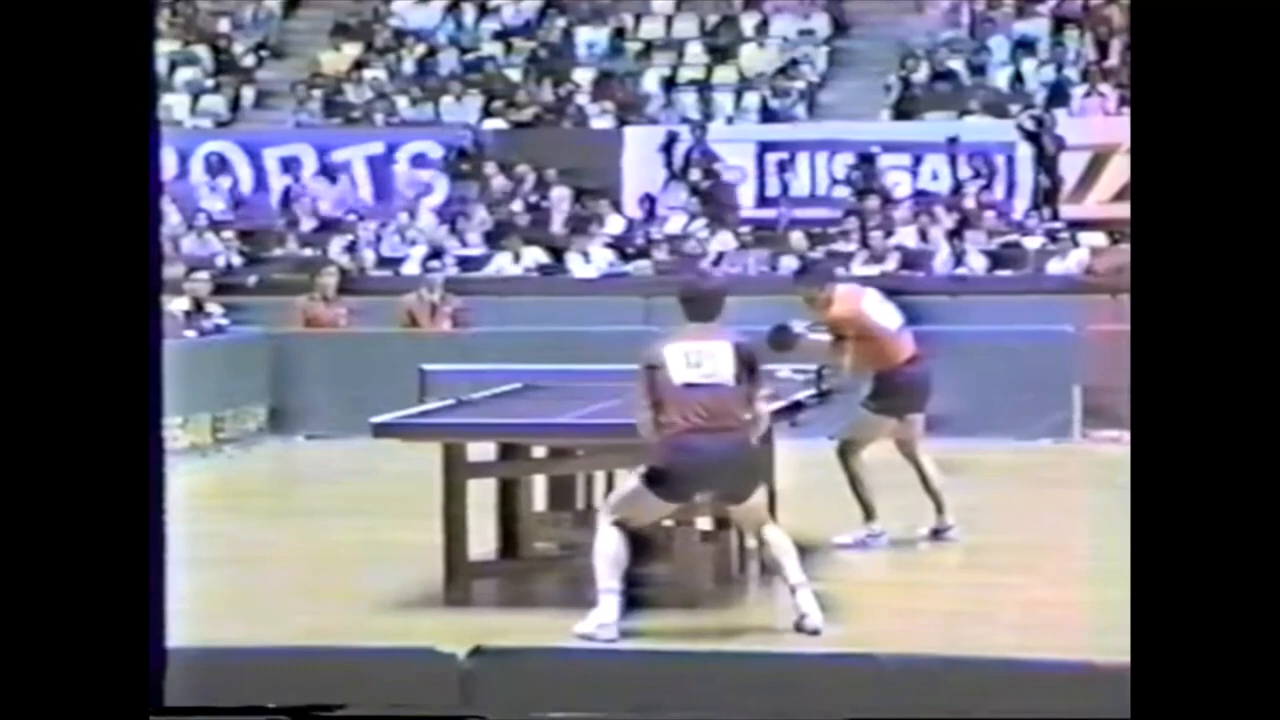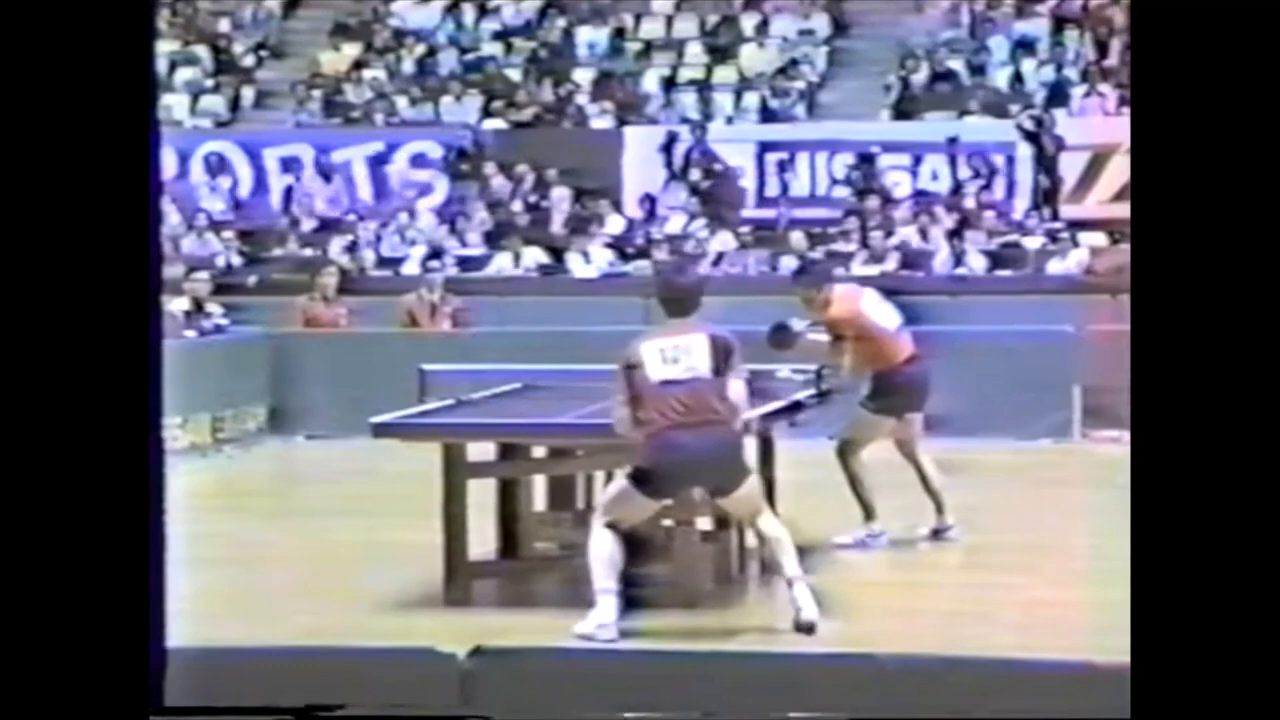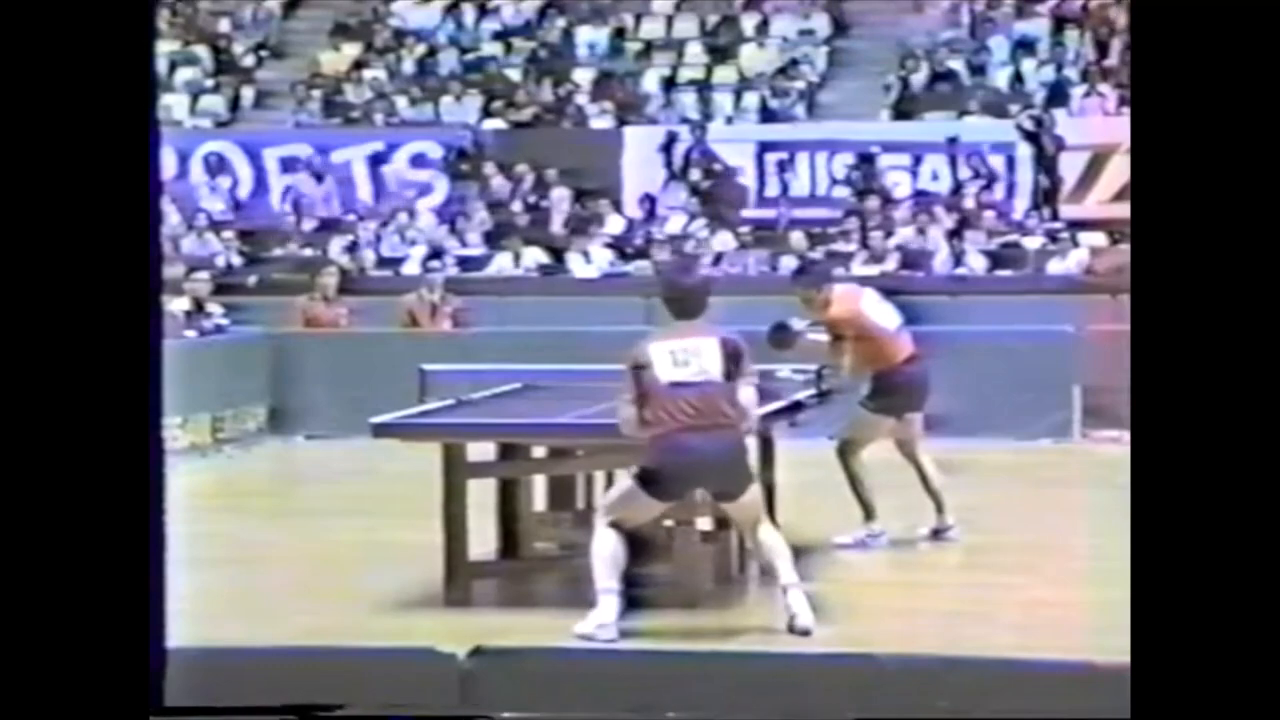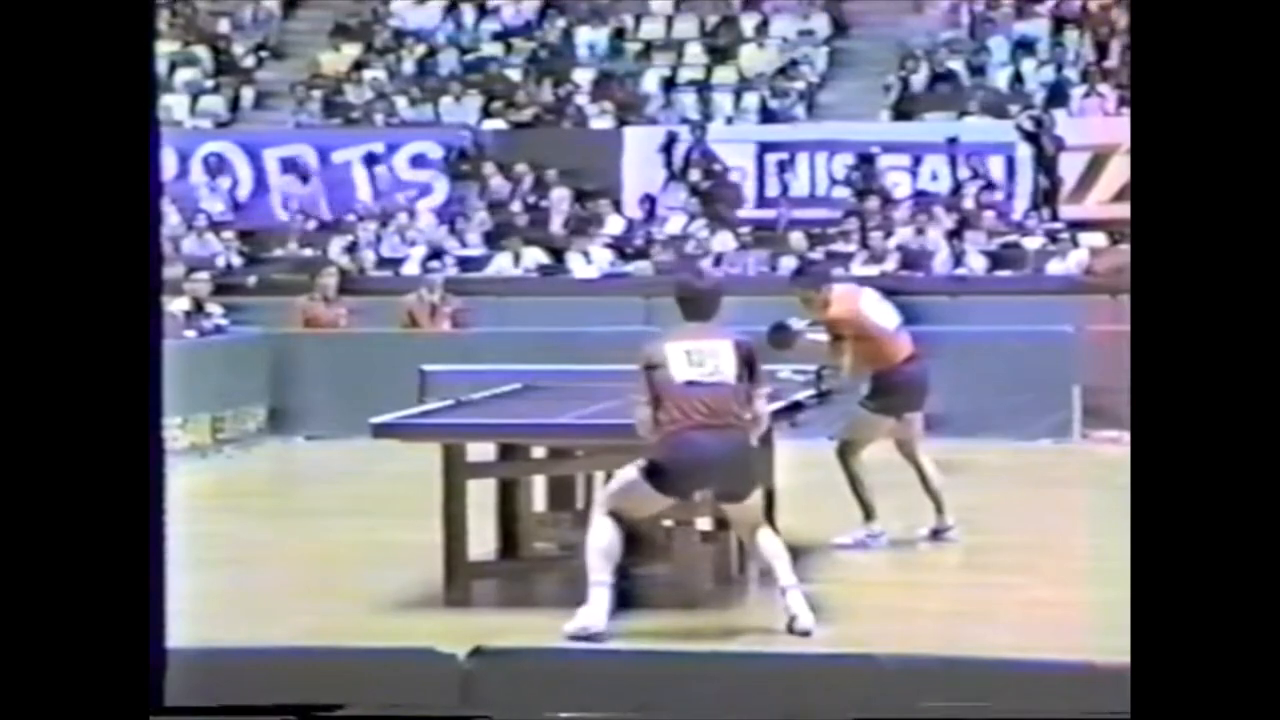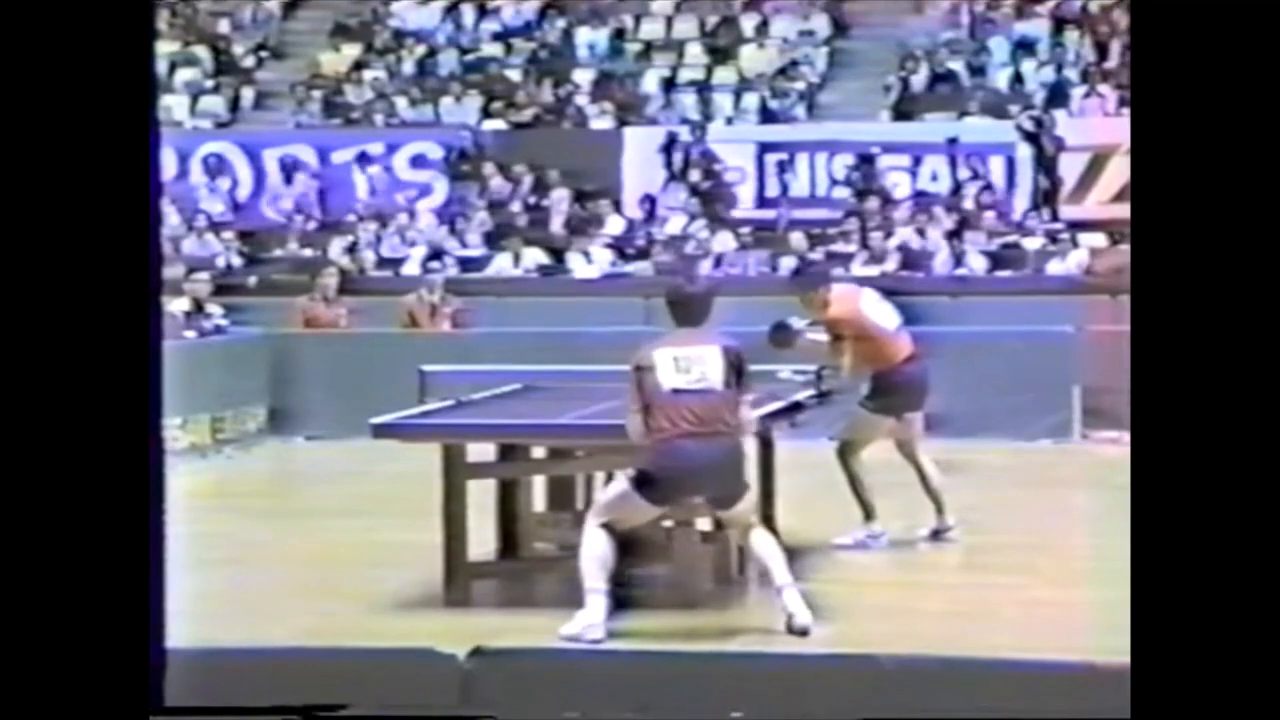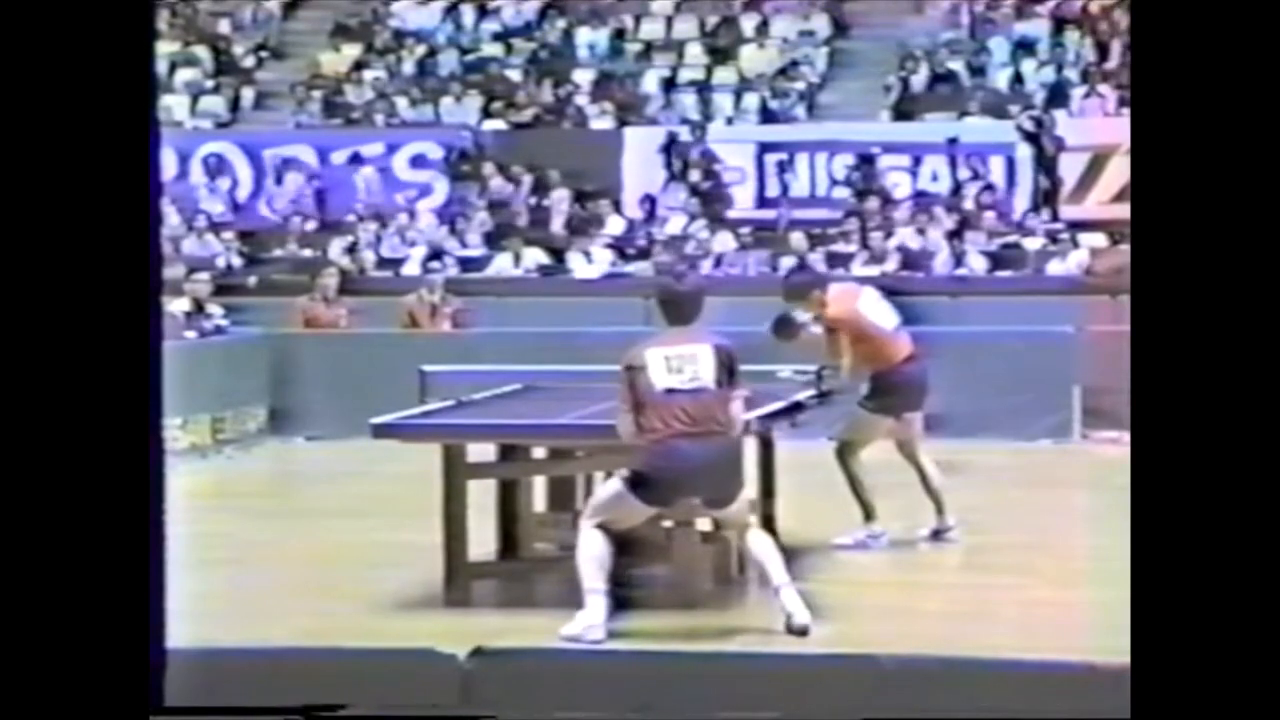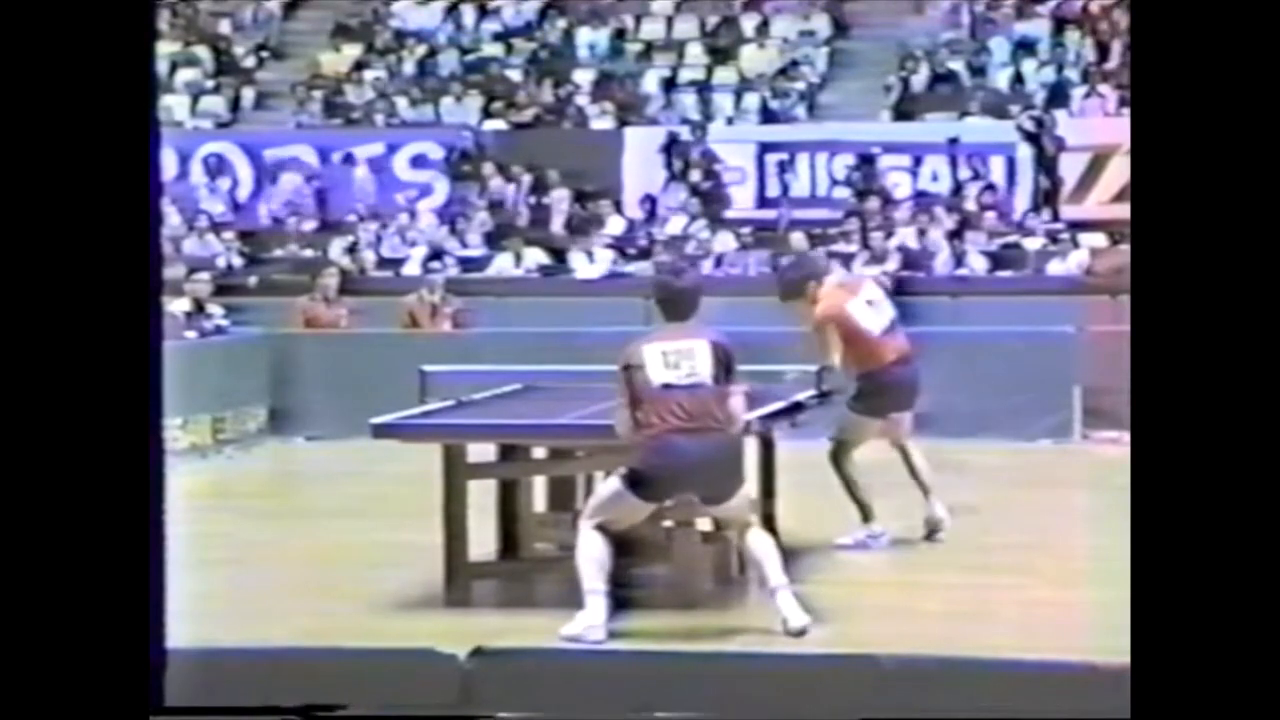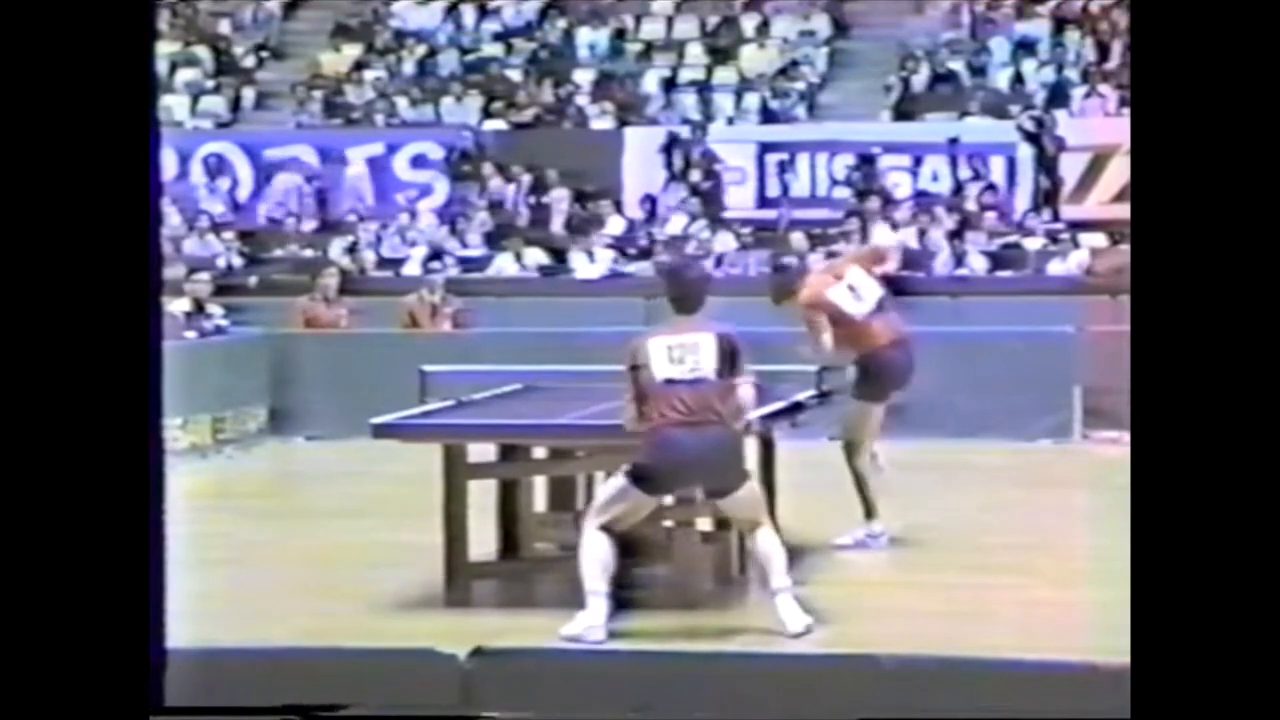
dt=0.2s
person 1, frame 1
left shoulder: (659, 352)
right shoulder: (739, 346)
left elbow: (647, 426)
right elbow: (761, 417)
left hip: (680, 456)
right hip: (736, 453)
left knee: (611, 519)
right knee: (763, 524)
left ankle: (606, 614)
right ankle: (805, 604)
person 1, frame 2
left shoulder: (638, 349)
right shoulder: (719, 340)
left elbow: (623, 423)
right elbow: (738, 401)
left hip: (665, 454)
right hip: (720, 448)
left knee: (605, 521)
right knee: (760, 515)
left ankle: (605, 614)
right ankle: (801, 598)
person 1, frame 3
left shoulder: (645, 350)
right shoulder: (729, 343)
left elbow: (628, 423)
right elbow: (748, 407)
left hip: (672, 456)
right hip: (727, 452)
left knee: (608, 521)
right knee: (757, 523)
left ankle: (606, 613)
right ankle: (797, 605)
person 1, frame 4
left shoulder: (657, 350)
right shoulder: (740, 345)
left elbow: (645, 425)
right elbow: (761, 417)
left hip: (679, 454)
right hip: (735, 452)
left knee: (606, 510)
right knee: (755, 526)
left ankle: (595, 609)
right ankle: (796, 606)
person 1, frame 5
left shoulder: (647, 356)
right shoulder: (729, 350)
left elbow: (637, 431)
right elbow: (746, 422)
left hip: (668, 462)
right hip: (724, 459)
left knee: (598, 521)
right knee: (750, 526)
left ankle: (593, 615)
right ankle: (793, 603)
person 1, frame 6
left shoulder: (638, 356)
right shoulder: (720, 348)
left elbow: (627, 431)
right elbow: (736, 421)
left hip: (663, 464)
right hip: (719, 459)
left knee: (592, 521)
right knee: (746, 525)
left ankle: (593, 615)
right ankle: (791, 602)
person 1, frame 7
left shoulder: (636, 352)
right shoulder: (717, 343)
left elbow: (624, 428)
right elbow: (737, 417)
left hip: (660, 459)
right hip: (718, 455)
left knee: (592, 523)
right knee: (748, 524)
left ankle: (594, 615)
right ankle: (787, 604)
person 1, frame 8
left shoulder: (643, 345)
right shoulder: (723, 336)
left elbow: (631, 420)
right elbow: (745, 403)
left hip: (662, 453)
right hip: (719, 448)
left knee: (597, 524)
right knee: (758, 524)
left ankle: (594, 616)
right ankle: (787, 607)
person 2, frame 1
left shoulder: (840, 313)
right shoulder: (856, 292)
left elbow: (845, 364)
left hip: (896, 382)
right hip: (917, 373)
left knee: (848, 449)
right knee: (911, 449)
left ankle: (874, 529)
right ankle: (944, 522)
person 2, frame 2
left shoulder: (838, 313)
right shoulder: (856, 291)
left elbow: (844, 365)
left hip: (894, 381)
right hip: (914, 372)
left knee: (847, 450)
right knee: (912, 450)
left ankle: (873, 529)
right ankle: (944, 522)
person 2, frame 3
left shoulder: (837, 314)
right shoulder: (855, 291)
left elbow: (843, 366)
left hip: (894, 381)
right hip: (914, 372)
left knee: (847, 450)
right knee: (912, 450)
left ankle: (873, 529)
right ankle: (944, 521)
person 2, frame 4
left shoulder: (837, 313)
right shoulder: (854, 291)
left elbow: (843, 365)
left hip: (893, 381)
right hip: (914, 371)
left knee: (847, 450)
right knee: (912, 450)
left ankle: (873, 529)
right ankle: (944, 522)
person 2, frame 5
left shoulder: (836, 314)
right shoulder: (852, 291)
left elbow: (843, 365)
left hip: (893, 381)
right hip: (914, 371)
left knee: (847, 451)
right knee: (912, 450)
left ankle: (873, 529)
right ankle: (944, 522)
person 2, frame 6
left shoulder: (834, 314)
right shoulder: (851, 290)
left elbow: (843, 366)
right wrist: (813, 324)
left hip: (891, 381)
right hip: (914, 371)
left knee: (846, 451)
right knee: (912, 451)
left ankle: (873, 529)
right ankle: (944, 521)
person 2, frame 7
left shoulder: (823, 313)
right shoulder: (856, 282)
left elbow: (835, 364)
left hip: (880, 382)
right hip: (906, 372)
left knee: (840, 454)
right knee: (902, 442)
left ankle: (872, 530)
right ankle: (935, 508)
person 2, frame 8
left shoulder: (809, 299)
right shoulder: (844, 265)
left elbow: (826, 348)
right elbow: (888, 253)
left hip: (877, 362)
right hip: (902, 352)
left knee: (852, 448)
left ankle: (873, 528)
right ankle: (870, 450)
